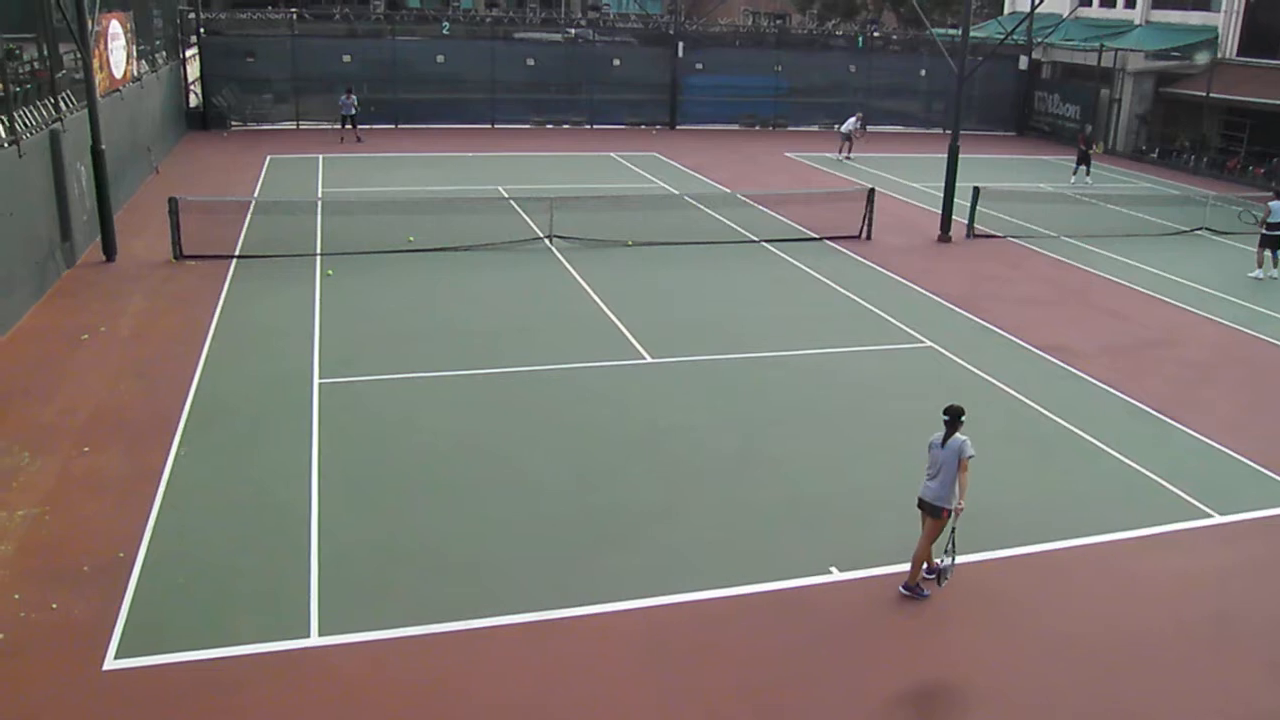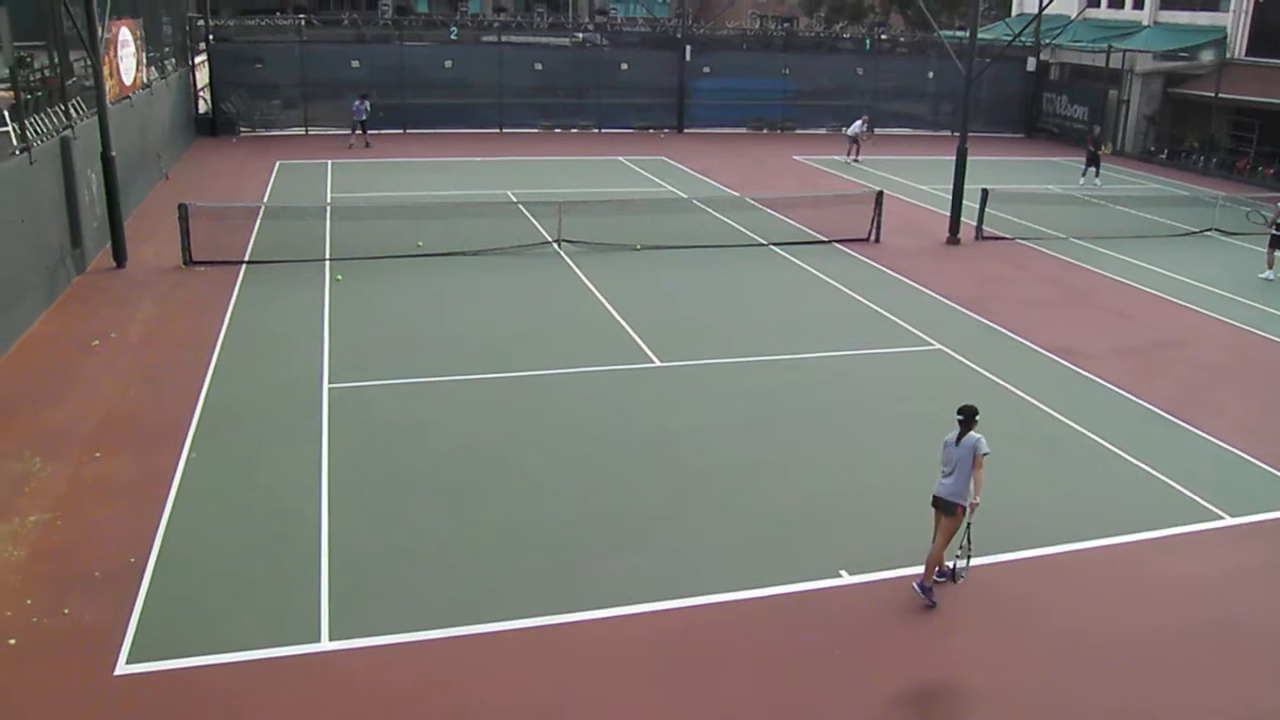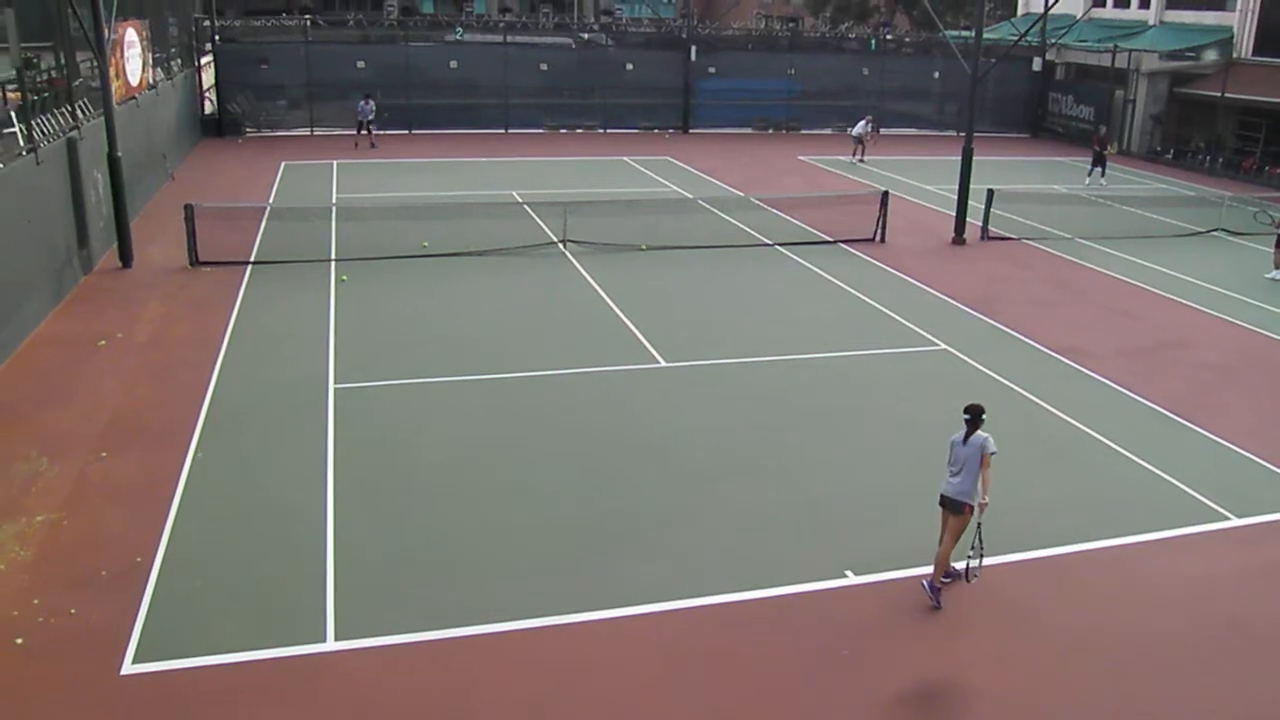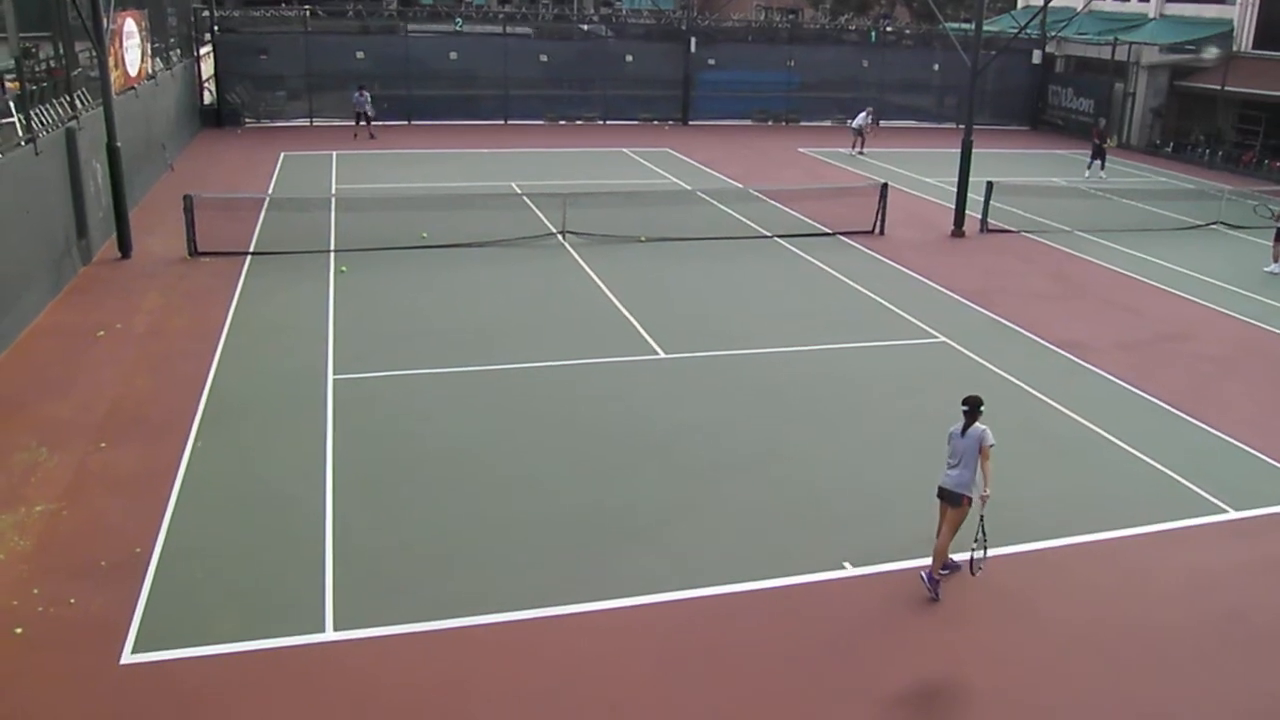
dt=0.3s
person 1, frame 1
left shoulder: (934, 439)
right shoulder: (963, 443)
right elbow: (963, 472)
right wrist: (961, 500)
left hip: (925, 494)
right hip: (942, 500)
left knee: (927, 537)
right knee: (926, 541)
left ankle: (931, 567)
right ankle: (910, 584)
person 1, frame 2
left shoulder: (949, 438)
right shoulder: (977, 440)
right elbow: (978, 469)
right wrist: (976, 496)
left hip: (940, 492)
right hip: (957, 498)
left knee: (939, 537)
right knee: (941, 541)
left ankle: (941, 570)
right ankle: (925, 582)
person 1, frame 3
left shoulder: (956, 438)
right shoulder: (985, 439)
right elbow: (985, 468)
right wrist: (985, 495)
left hip: (947, 491)
right hip: (964, 497)
left knee: (946, 536)
right knee: (949, 540)
left ankle: (946, 570)
right ankle: (934, 582)
person 1, frame 4
left shoulder: (954, 430)
right shoulder: (982, 432)
right elbow: (985, 460)
right wrist: (986, 487)
left hip: (945, 483)
right hip: (962, 489)
left knee: (943, 528)
right knee: (947, 532)
left ankle: (944, 562)
right ankle: (933, 574)
